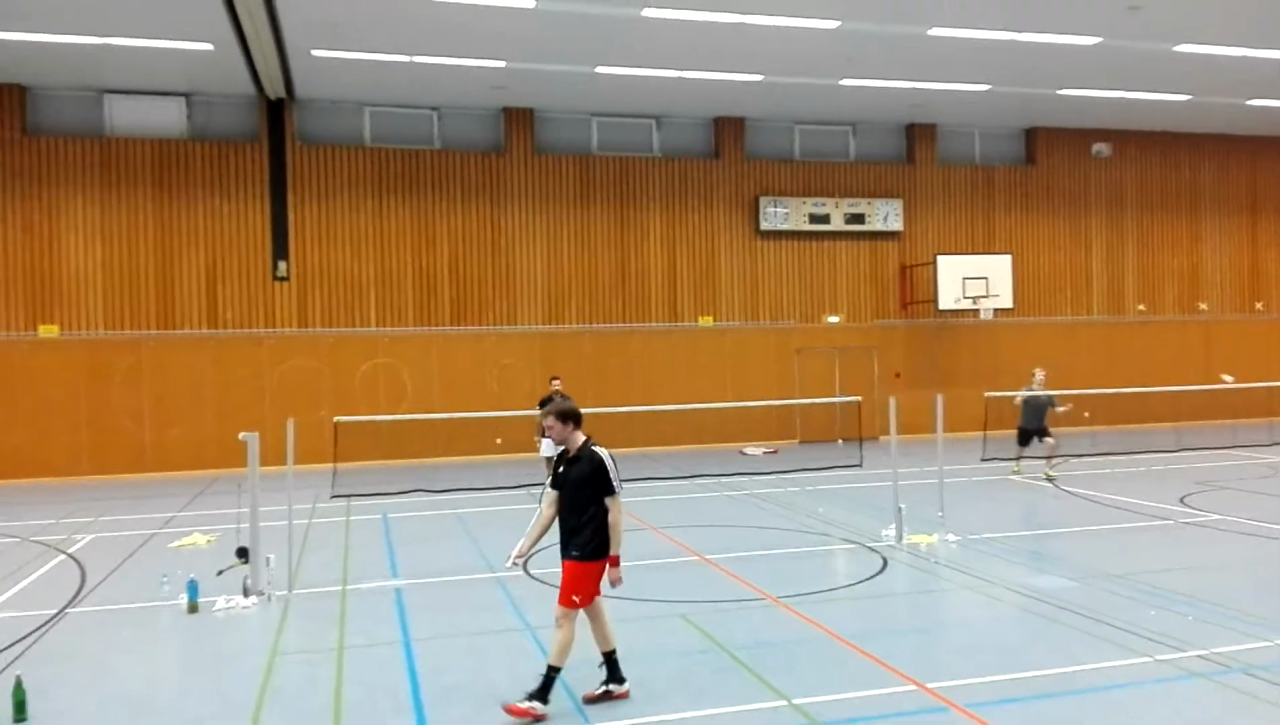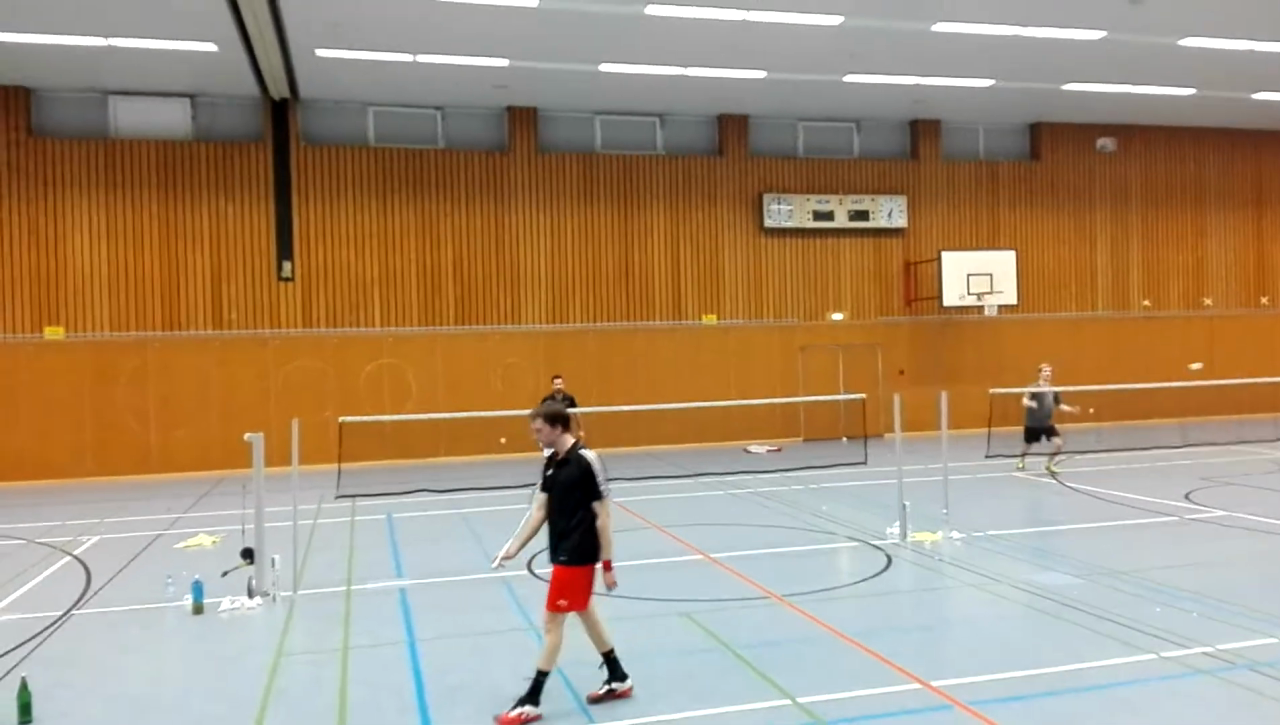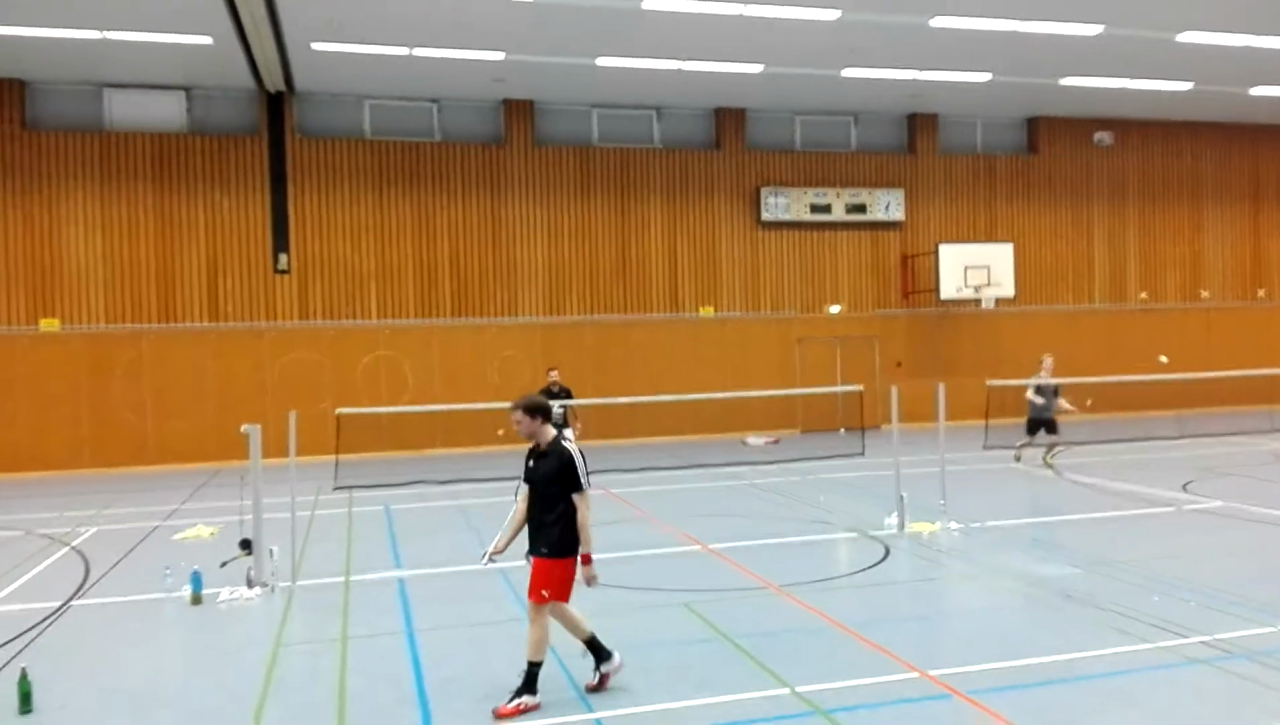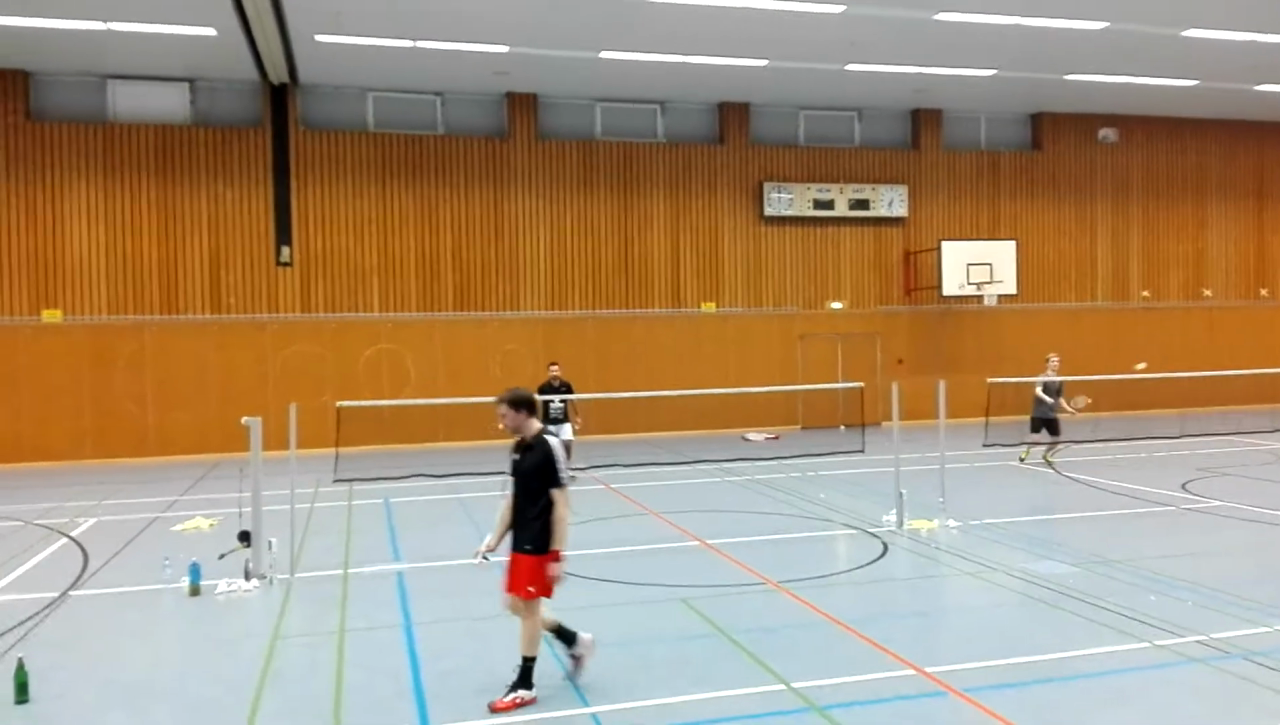
dt=0.1s
person 1, frame 1
left shoulder: (598, 457)
right shoulder: (561, 460)
left elbow: (614, 512)
right elbow: (550, 507)
left wrist: (613, 560)
right wrist: (528, 545)
left hip: (587, 553)
right hip: (571, 550)
left knee: (564, 618)
right knee: (593, 611)
left ankle: (539, 699)
right ankle: (615, 681)
person 1, frame 2
left shoulder: (587, 461)
right shoulder: (551, 462)
left elbow: (603, 516)
right elbow: (540, 511)
left wrist: (607, 565)
right wrist: (515, 547)
left hip: (577, 558)
right hip: (561, 554)
left knee: (552, 623)
right knee: (586, 614)
right ankle: (618, 679)
person 1, frame 3
left shoulder: (567, 452)
right shoulder: (533, 454)
left elbow: (582, 509)
right elbow: (525, 503)
left wrist: (586, 558)
right wrist: (504, 540)
left hip: (558, 549)
right hip: (539, 546)
left knee: (538, 613)
right knee: (557, 610)
left ankle: (528, 691)
right ankle: (606, 660)
person 1, frame 4
left shoulder: (550, 446)
right shoulder: (519, 447)
left elbow: (561, 505)
left wrist: (556, 555)
right wrist: (496, 537)
left hip: (540, 545)
right hip: (522, 542)
left knee: (526, 608)
right knee: (516, 604)
left ankle: (524, 686)
right ankle: (574, 641)
